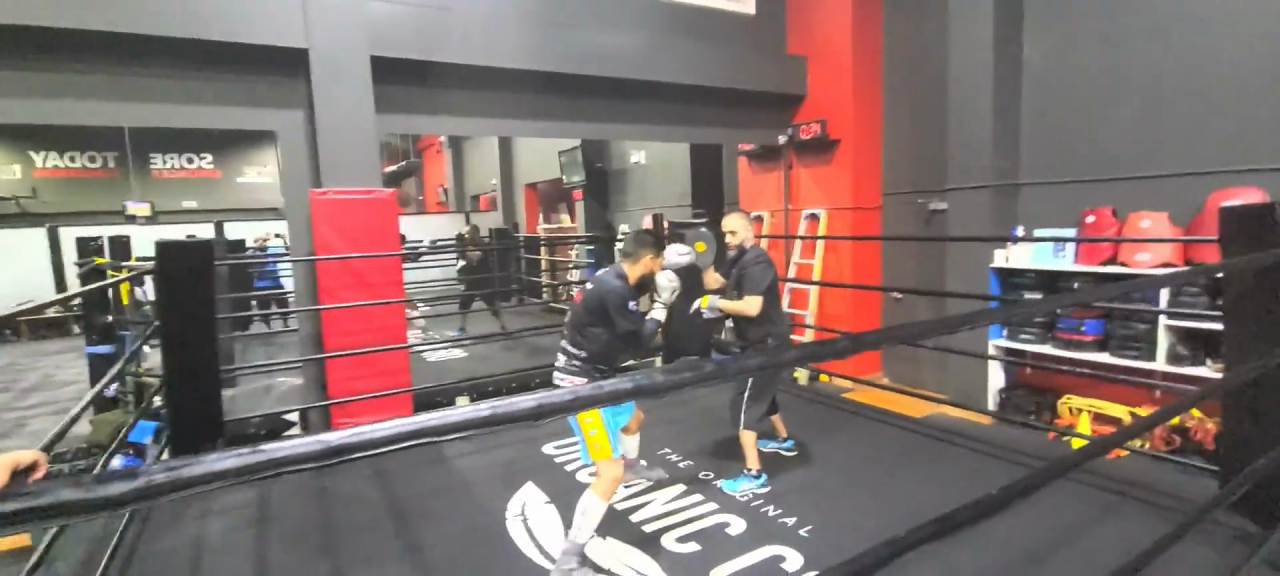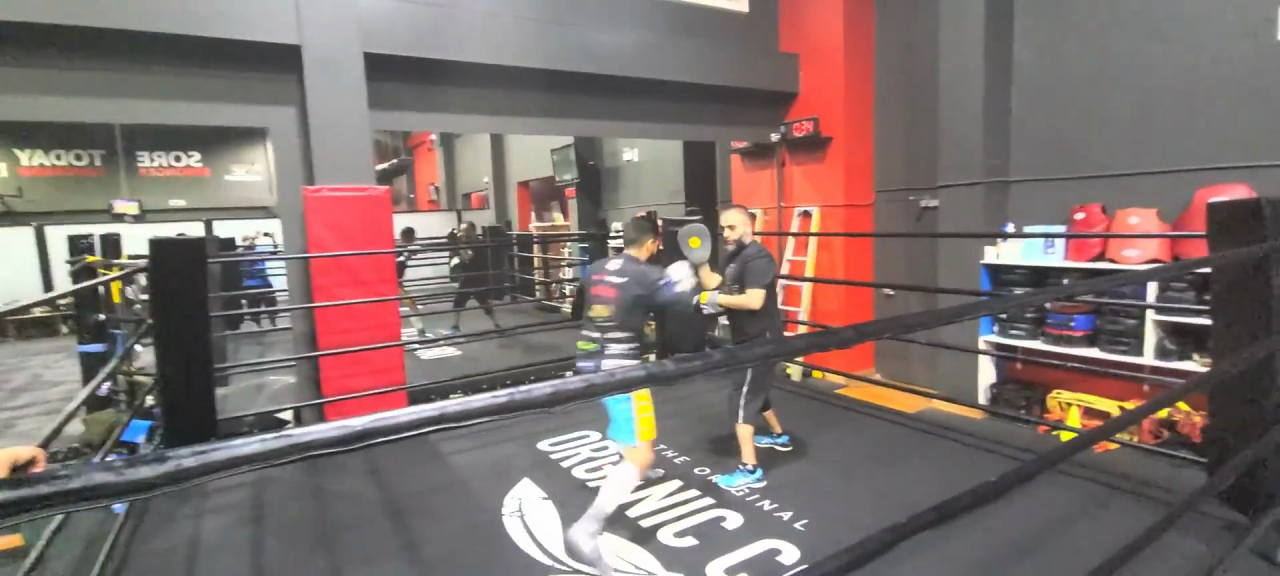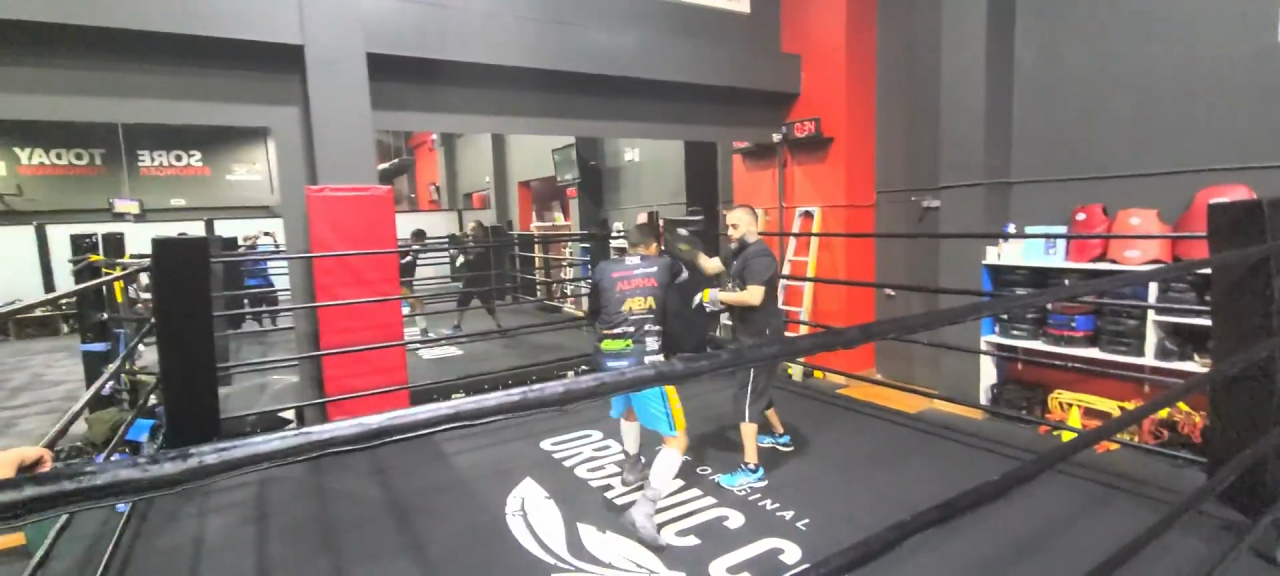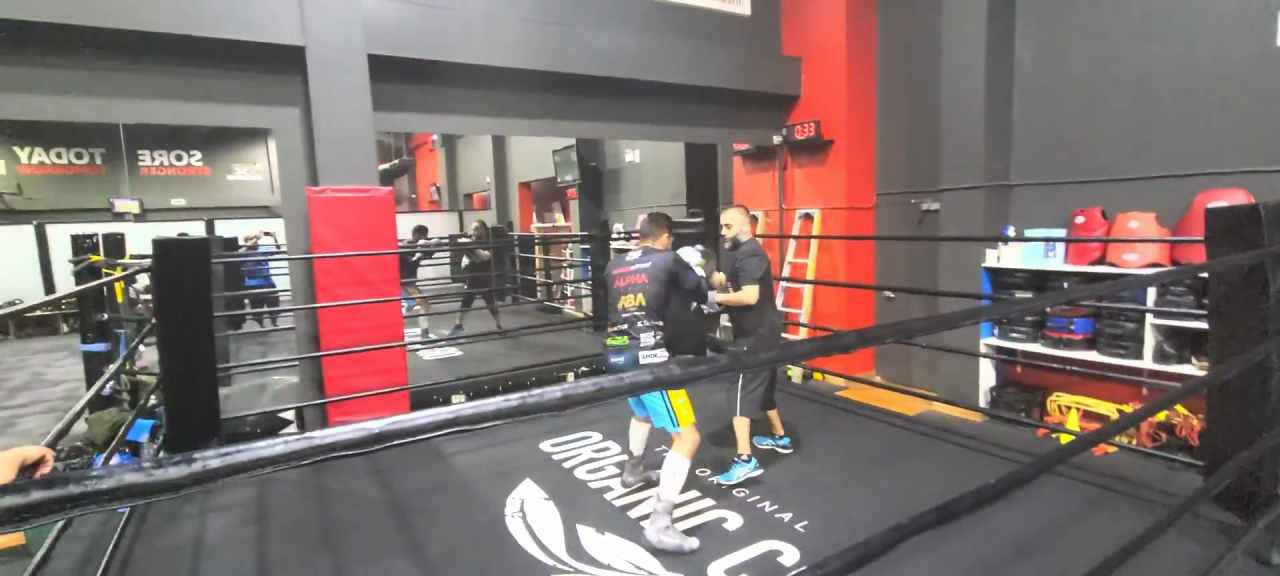
dt=0.2s
person 1, frame 1
left shoulder: (613, 278)
right shoulder: (613, 290)
right elbow: (642, 340)
right wrist: (661, 304)
left hip: (597, 376)
right hip: (581, 383)
left knee: (633, 417)
right knee: (609, 474)
left ankle: (633, 467)
person 1, frame 2
left shoulder: (595, 269)
right shoulder: (649, 273)
left elbow: (580, 307)
right elbow: (682, 303)
right wrist: (685, 279)
left hip: (591, 361)
right hip: (622, 365)
left knee: (628, 414)
right knee: (640, 456)
left ankle: (636, 473)
right ankle: (587, 527)
person 1, frame 3
left shoulder: (602, 270)
right shoulder: (663, 265)
left elbow: (593, 314)
right elbow: (680, 272)
left hip: (608, 358)
right hip: (645, 361)
left knee: (627, 411)
right knee: (676, 440)
left ankle: (632, 467)
right ankle: (644, 506)
person 1, frame 4
left shoulder: (615, 266)
right shoulder: (668, 261)
right elbow: (702, 295)
right wrist: (693, 266)
left hip: (619, 355)
right hip: (649, 356)
left knee: (643, 413)
right knee: (687, 437)
left ankle: (633, 470)
right ankle: (660, 523)
person 2, frame 1
left shoulder: (757, 263)
right shoulder: (738, 260)
left elbow: (751, 308)
right elbow: (714, 285)
left wrist: (713, 304)
left hip: (767, 344)
right hip: (759, 342)
left knee: (745, 403)
right knee: (760, 394)
left ankle: (754, 475)
right ankle: (784, 440)
person 2, frame 2
left shoulder: (757, 258)
right shoulder: (734, 256)
left elbow: (754, 301)
right elbow: (713, 284)
left wrist: (715, 299)
right wrist: (699, 258)
left hip: (762, 339)
right hip: (747, 339)
left knee: (743, 398)
right knee: (754, 390)
left ankle: (749, 470)
right ankle: (778, 436)
person 2, frame 3
left shoulder: (759, 255)
right shoulder: (741, 253)
left elbow: (753, 297)
right elbow: (712, 267)
left wrist: (716, 295)
right wrist: (690, 251)
left hip: (762, 338)
right hip: (752, 336)
left knee: (747, 397)
right knee: (755, 390)
left ankle: (750, 469)
right ankle: (780, 435)
person 2, frame 4
left shoulder: (747, 255)
right shoulder: (741, 252)
left elbow: (748, 296)
right elbow: (723, 281)
left wrist: (713, 298)
left hip: (756, 334)
right hip: (762, 331)
left knee: (741, 393)
right knee: (762, 387)
left ankle: (745, 459)
right ankle: (779, 437)
